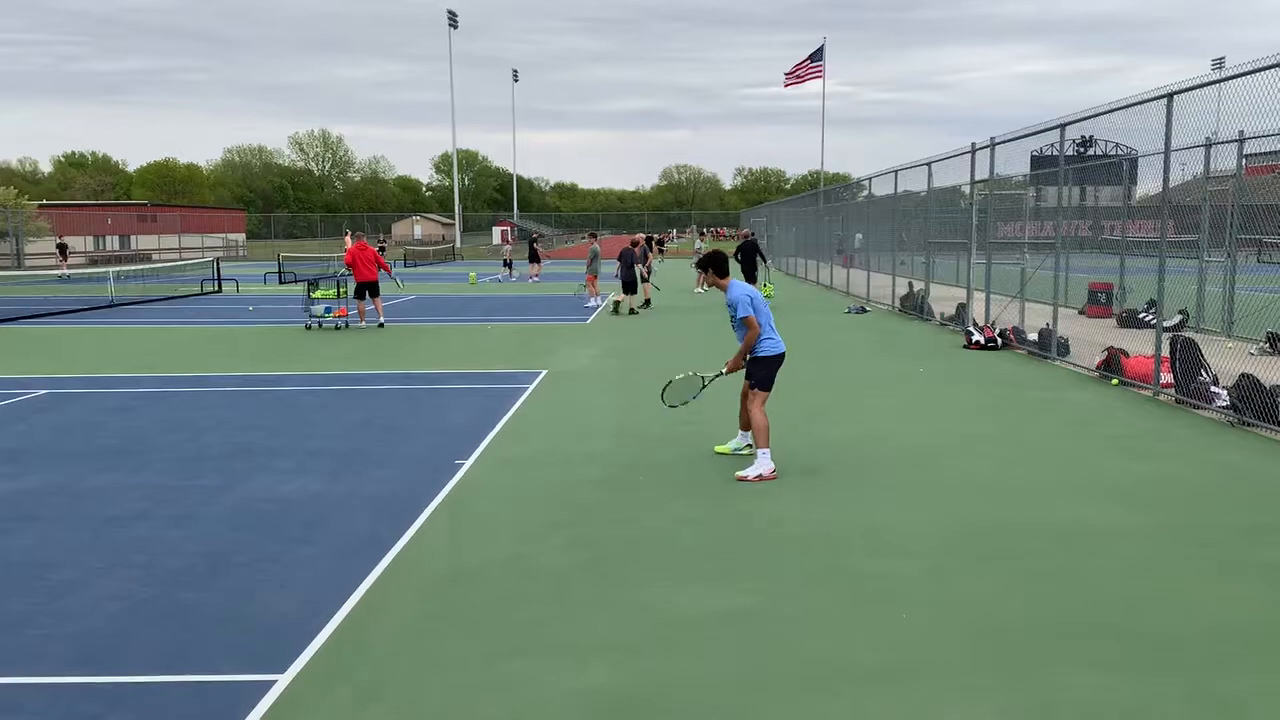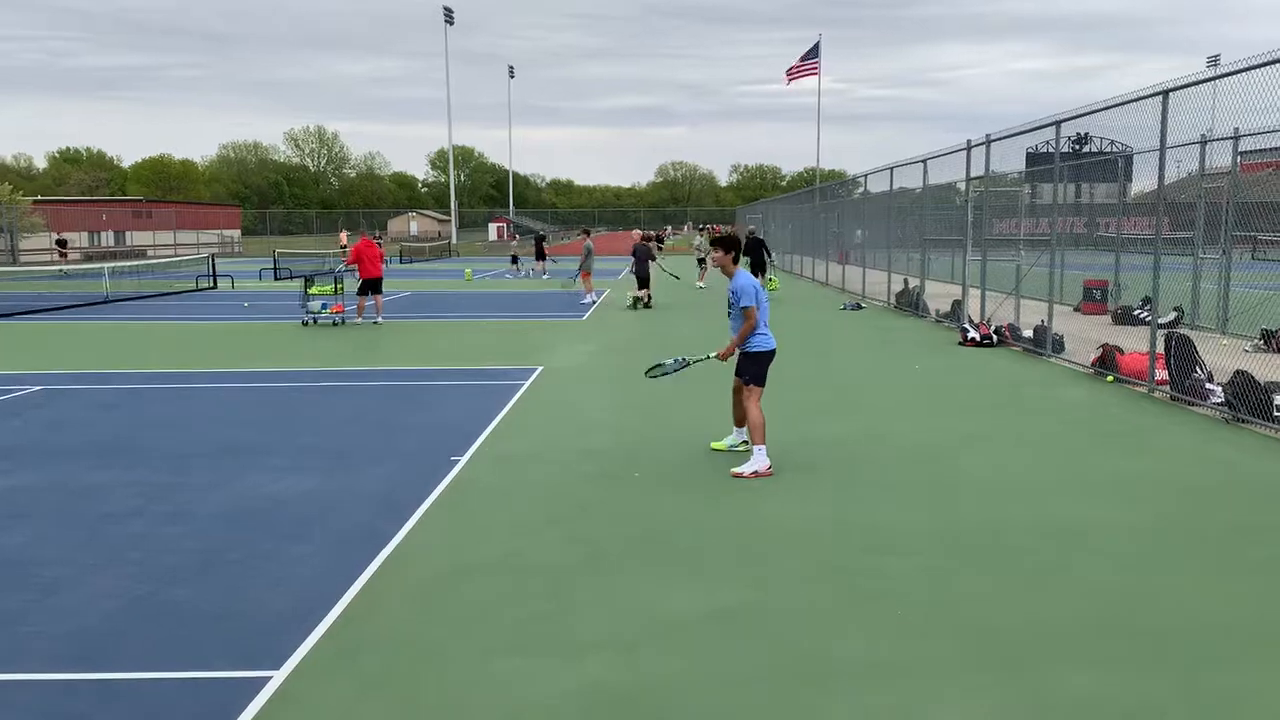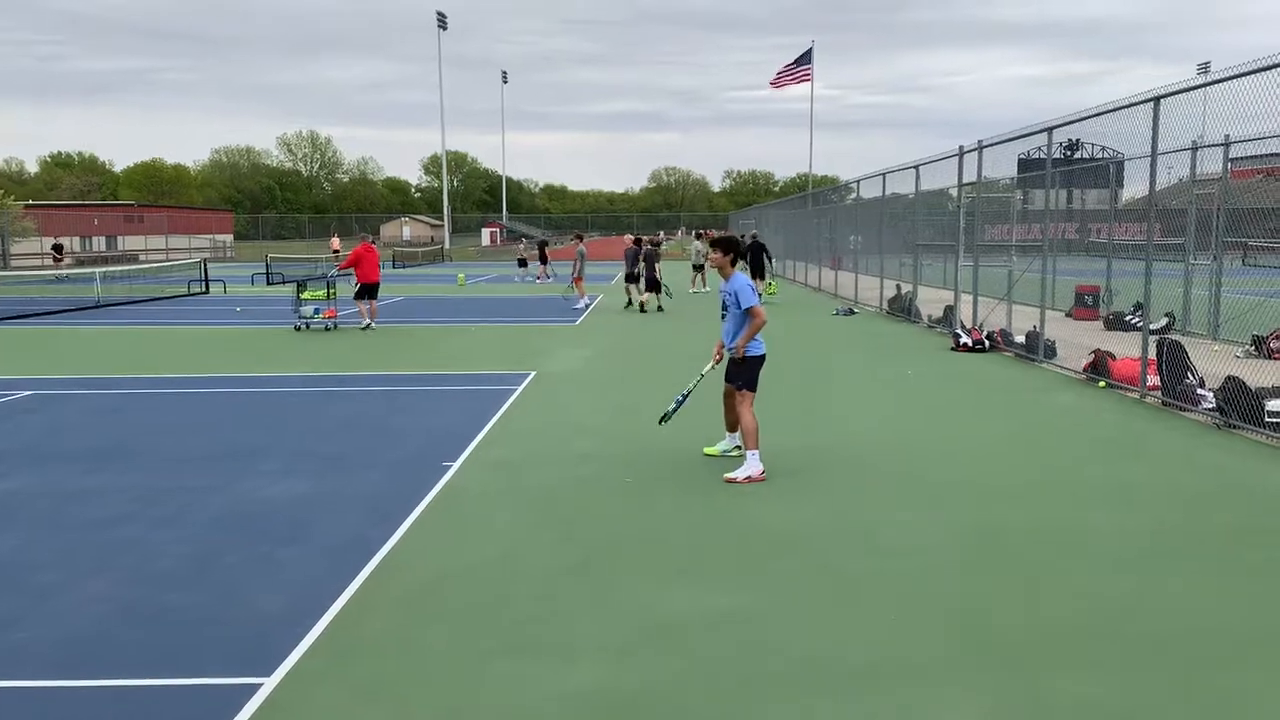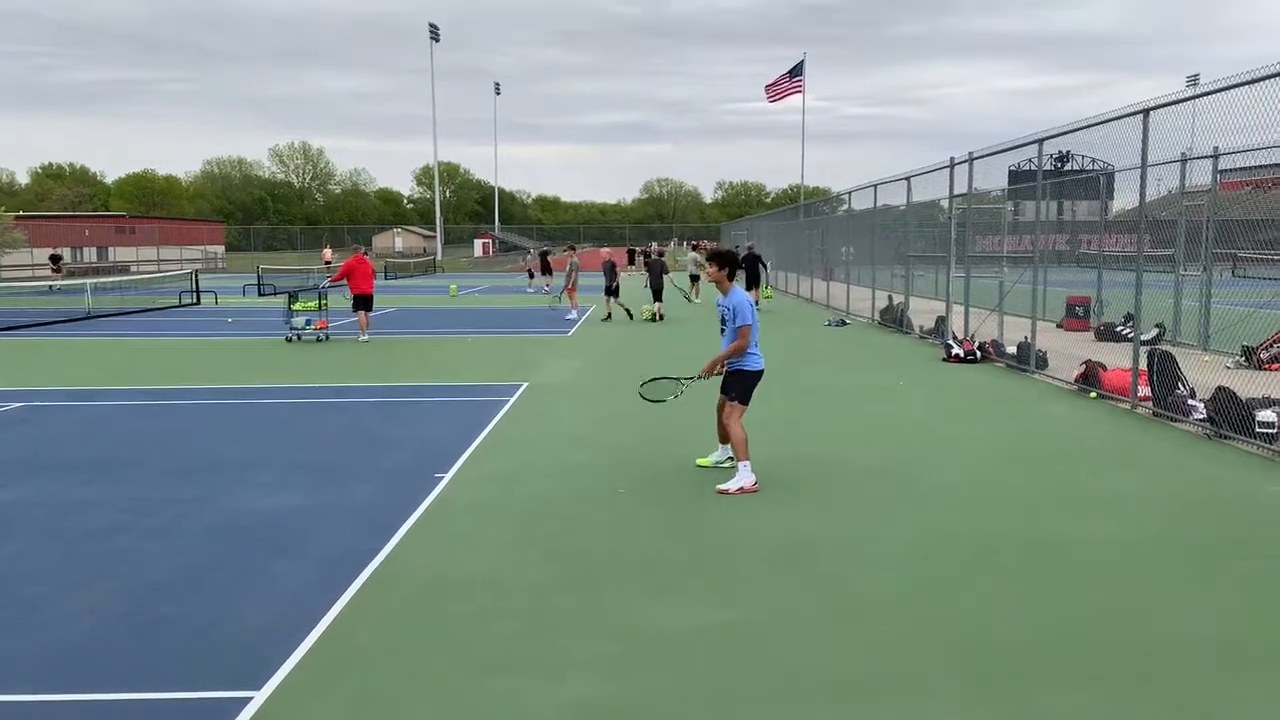
dt=0.4s
person 1, frame 1
left shoulder: (737, 294)
right shoulder: (735, 290)
left elbow: (754, 330)
left wrist: (738, 358)
right wrist: (740, 357)
left hip: (768, 352)
right hip: (762, 351)
left knee: (755, 405)
right knee: (746, 395)
left ankle: (765, 464)
right ankle: (744, 441)
person 1, frame 2
left shoulder: (743, 283)
right shoulder: (735, 281)
left elbow: (751, 322)
left wrist: (731, 347)
right wrist: (733, 345)
left hip: (758, 348)
right hip: (750, 347)
left knee: (750, 401)
right knee: (738, 390)
left ankle: (761, 460)
right ankle: (740, 437)
person 1, frame 3
left shoulder: (741, 284)
right shoulder: (726, 284)
left elbow: (760, 318)
left wrist: (741, 344)
right wrist: (721, 345)
left hip: (748, 354)
right hip: (736, 352)
left knee: (743, 405)
right knee: (729, 396)
left ankle: (754, 466)
right ankle: (732, 443)
person 1, frame 4
left shoulder: (740, 301)
right shoulder: (722, 299)
left elbow: (743, 342)
left wrist: (714, 362)
right wrist: (721, 361)
left hip: (747, 366)
right hip: (734, 365)
left knee: (731, 417)
right knee: (722, 408)
left ankle: (746, 476)
right ankle: (724, 454)
